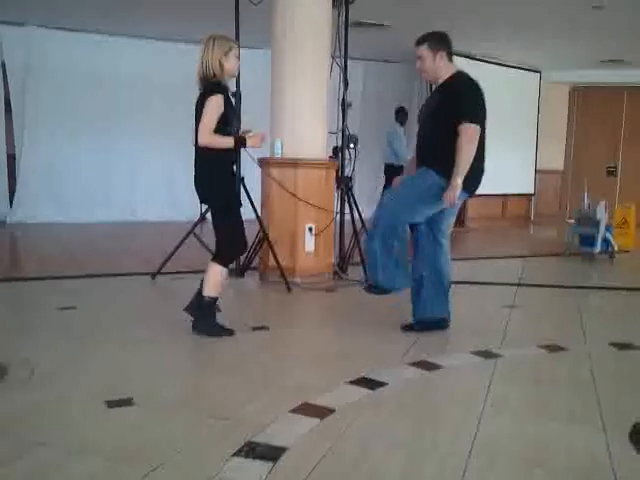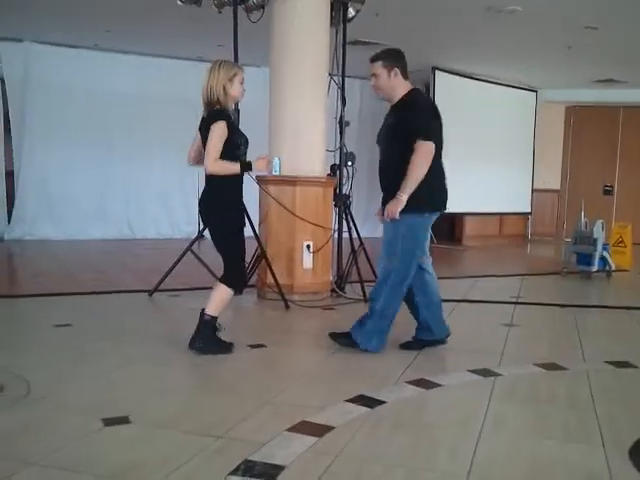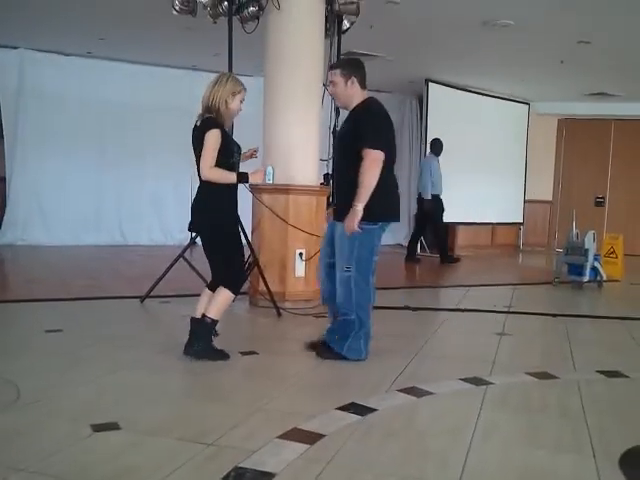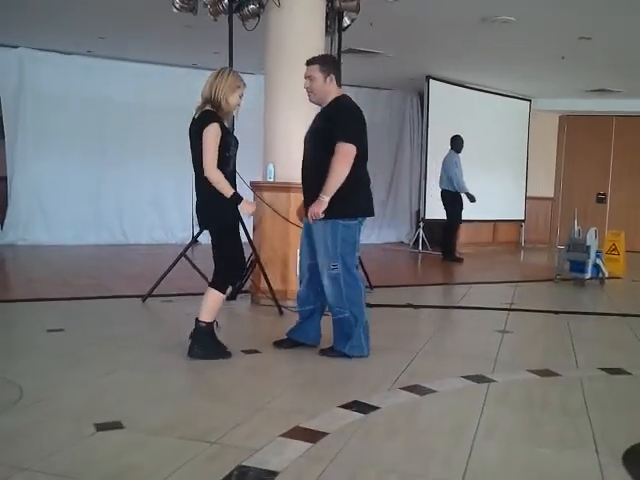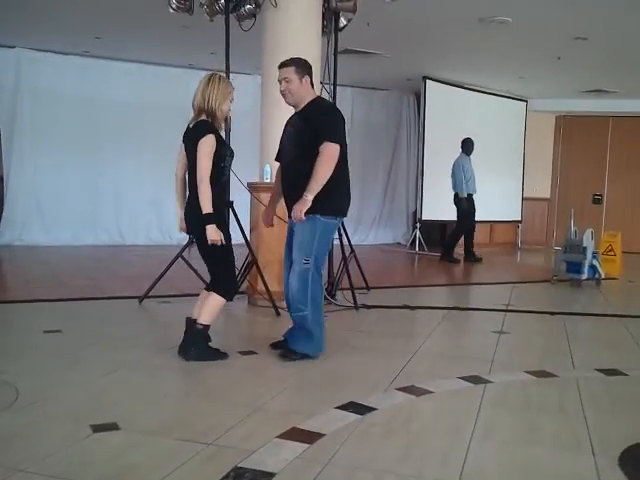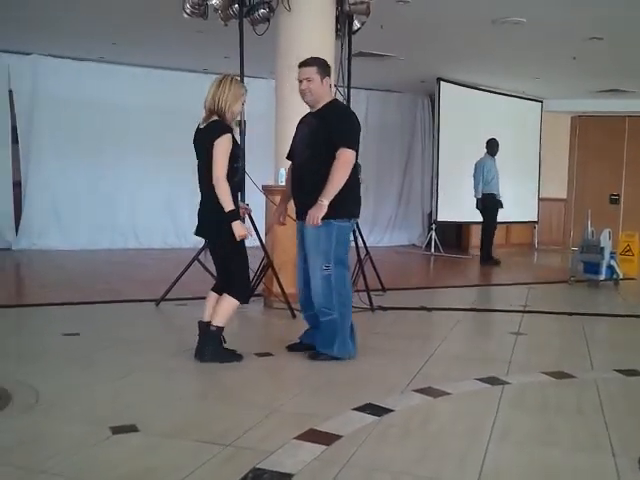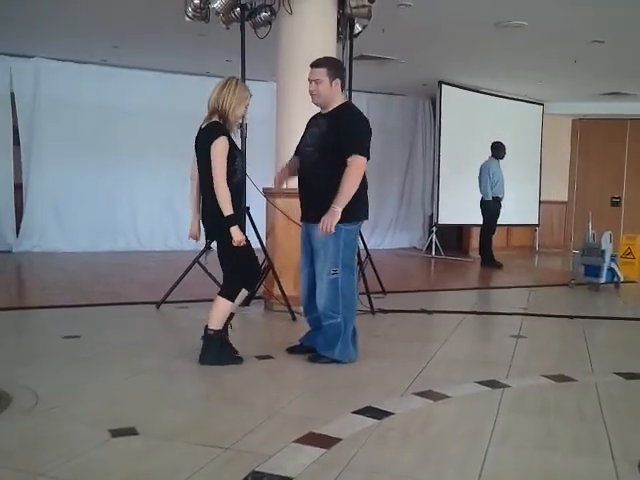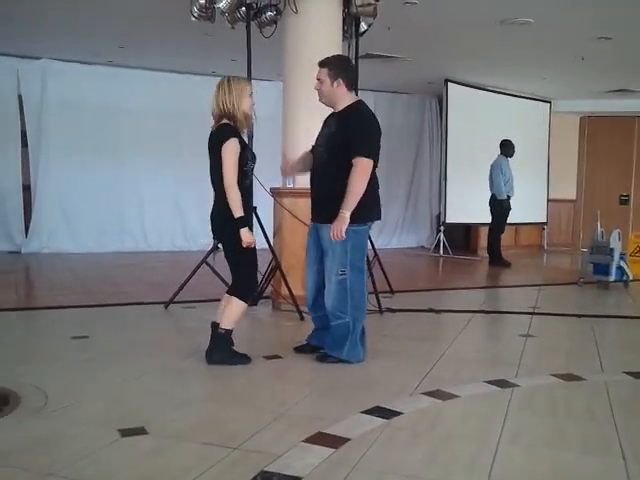
dt=0.4s
person 1, frame 1
left shoulder: (464, 89)
right shoulder: (440, 92)
left elbow: (470, 135)
left wrist: (456, 181)
right wrist: (409, 171)
left hip: (447, 179)
right hip: (434, 174)
left knee: (389, 210)
right knee: (430, 243)
left ankle: (390, 277)
right ankle: (433, 312)
person 1, frame 2
left shoulder: (419, 106)
right shoulder: (398, 110)
left elbow: (424, 153)
left wrist: (400, 197)
right wrist: (396, 199)
left hip: (416, 202)
right hip: (407, 202)
left knee: (397, 267)
right knee: (415, 265)
left ankle: (366, 335)
right ankle: (433, 330)
person 1, frame 3
left shoulder: (371, 114)
right shoulder: (358, 116)
left elbow: (373, 162)
left wrist: (357, 208)
left hip: (366, 212)
right hip: (347, 209)
left knee: (352, 276)
right knee: (331, 268)
left ankle: (351, 345)
right ankle: (337, 334)
person 1, frame 4
left shoulder: (344, 111)
right shoulder: (326, 114)
left elbow: (345, 156)
left wrist: (324, 198)
right wrist: (309, 202)
left hip: (340, 210)
right hip: (320, 209)
left knee: (339, 275)
right knee: (311, 274)
left ankle: (352, 343)
right ankle: (305, 332)
person 1, frame 5
left shoulder: (324, 112)
right shoulder: (294, 120)
left elbow: (329, 154)
left wrist: (307, 197)
right wrist: (272, 203)
left hip: (321, 207)
right hip: (299, 208)
left knee: (304, 271)
right knee: (295, 273)
left ankle: (306, 341)
right ankle: (301, 334)
person 1, frame 6
left shoulder: (341, 116)
right shoulder: (305, 121)
left elbow: (345, 160)
left wrist: (323, 202)
right wrist: (284, 201)
left hip: (333, 212)
right hip: (307, 211)
left knee: (327, 276)
right knee: (308, 278)
left ankle: (338, 343)
right ankle: (317, 335)
person 1, frame 7
left shoulder: (352, 119)
right shoulder: (315, 121)
left elbow: (356, 166)
right elbow: (302, 160)
left wrist: (336, 210)
right wrist: (287, 171)
left hip: (338, 217)
right hip: (312, 215)
left knee: (333, 281)
right knee: (311, 281)
left ankle: (338, 347)
right ankle: (317, 337)
person 1, frame 8
left shoulder: (361, 119)
right shoulder: (332, 119)
left elbow: (362, 169)
left wrist: (345, 214)
right wrist: (296, 166)
left hip: (348, 217)
right hip: (322, 215)
left knee: (342, 281)
right knee: (316, 280)
left ankle: (346, 347)
right ankle: (323, 336)
person 2, frame 1
left shoulder: (211, 91)
right shoulder: (217, 92)
left elbow: (209, 134)
right elbow: (204, 138)
left wrist: (237, 136)
right wrist: (243, 142)
left hip: (216, 179)
right hip: (216, 180)
left knee: (233, 243)
right knee: (229, 246)
left ankle: (201, 303)
right ankle: (205, 316)
person 2, frame 2
left shoulder: (213, 117)
right shoulder: (221, 118)
left elbow: (194, 158)
right elbow: (211, 165)
right wrist: (250, 165)
left hip: (221, 204)
right hip: (222, 206)
left knee: (232, 269)
right knee: (235, 272)
left ankle: (207, 331)
right ankle: (203, 334)
person 2, frame 3
left shoulder: (204, 124)
right shoulder: (214, 126)
right elbow: (207, 171)
left wrist: (239, 158)
right wrist: (246, 177)
left hip: (209, 212)
right hip: (216, 214)
left knee: (220, 276)
right knee: (234, 276)
left ankle: (197, 338)
right ankle: (201, 338)
person 2, frame 4
left shoulder: (202, 119)
right shoulder: (212, 120)
right elbow: (211, 170)
right wrist: (238, 200)
left hip: (213, 205)
right hip: (218, 207)
left knee: (232, 267)
right knee: (227, 270)
left ankle: (204, 331)
right ankle: (202, 339)
person 2, frame 5
left shoulder: (192, 128)
right shoulder: (208, 132)
left elbow: (181, 174)
right elbow: (203, 180)
left wrist: (184, 212)
right wrist: (209, 222)
left hip: (198, 214)
right hip: (210, 216)
left knee: (218, 278)
right knee: (226, 281)
left ankle: (191, 337)
right ankle: (197, 341)
person 2, frame 6
left shoulder: (203, 128)
right shoulder: (223, 131)
right elbow: (220, 180)
right wrist: (234, 218)
left hip: (211, 215)
right hip: (221, 218)
left knee: (226, 279)
right knee: (240, 283)
left ankle: (206, 340)
right ankle: (211, 343)
person 2, frame 7
left shoulder: (204, 131)
right shoulder: (219, 133)
left elbow: (196, 179)
right elbow: (220, 183)
left wrist: (196, 218)
right wrist: (233, 223)
left hip: (215, 217)
right hip: (224, 218)
left knee: (250, 272)
right knee: (235, 280)
left ankle: (217, 333)
right ankle: (212, 346)
person 2, frame 8
left shoulder: (220, 131)
right shoulder: (230, 134)
right elbow: (230, 185)
right wrist: (243, 225)
left hip: (226, 219)
right hip: (233, 220)
left knee: (241, 281)
right knee: (247, 283)
left ankle: (218, 342)
right ankle: (220, 346)
